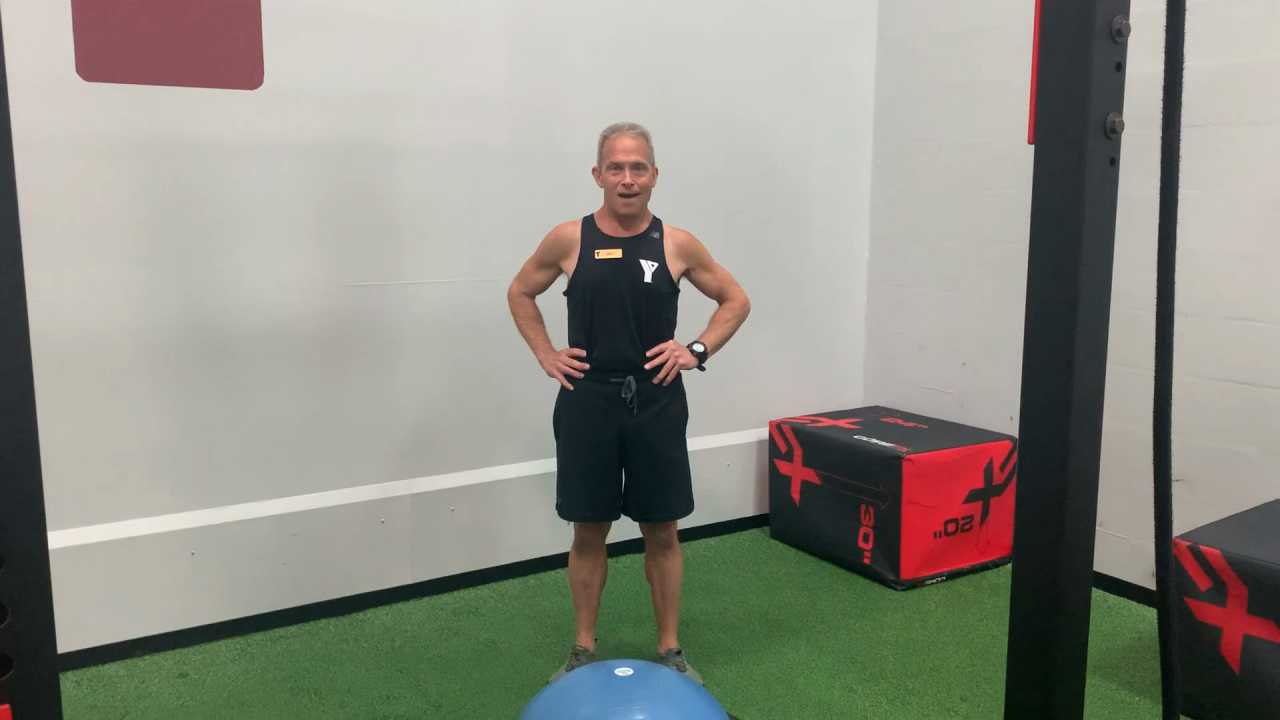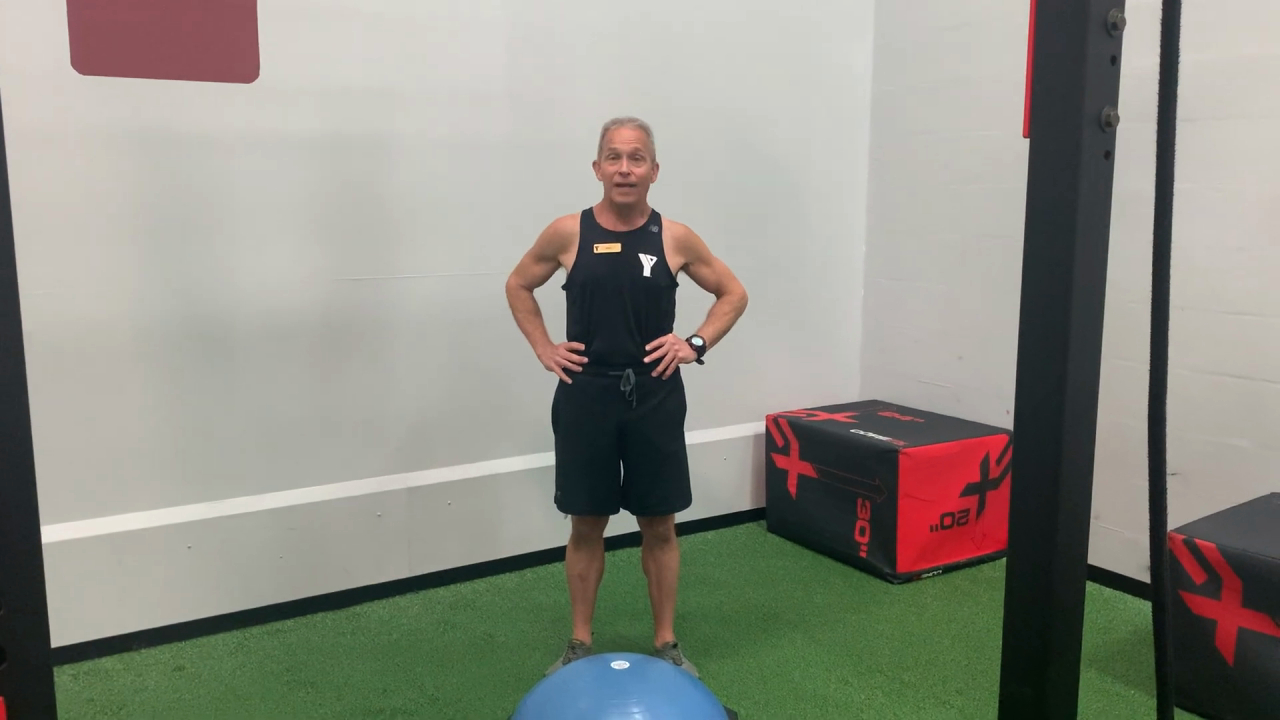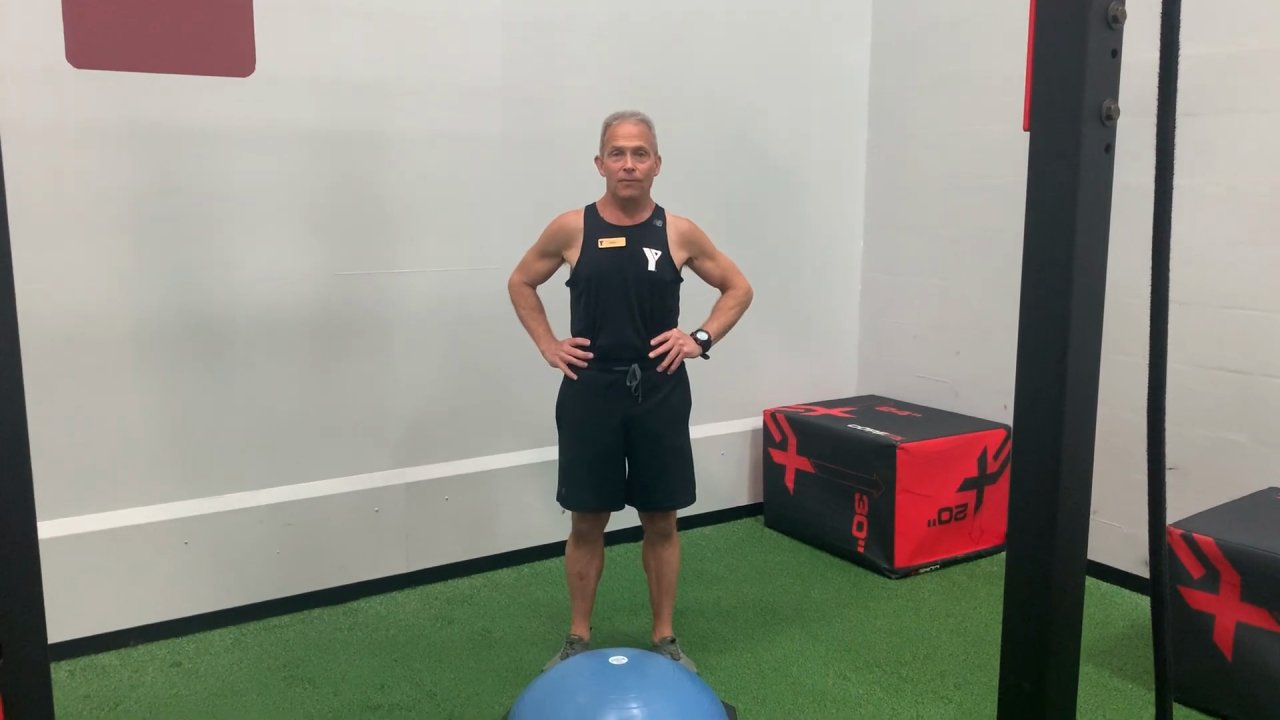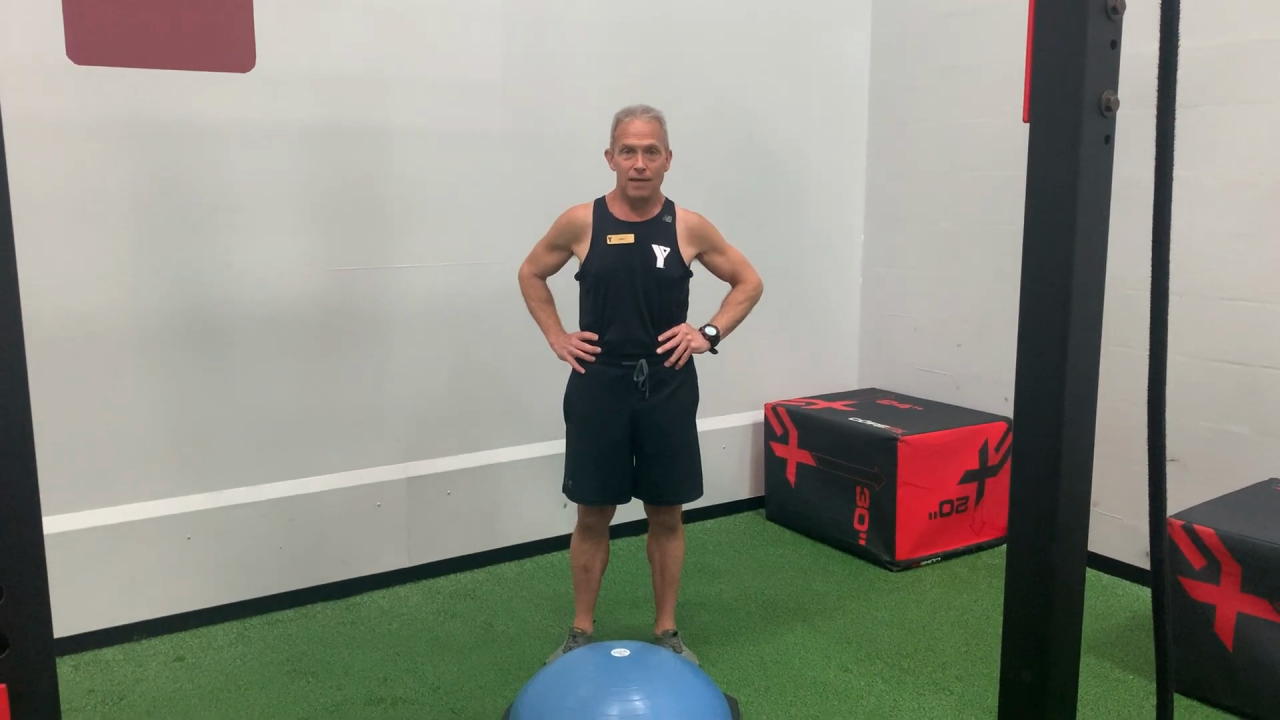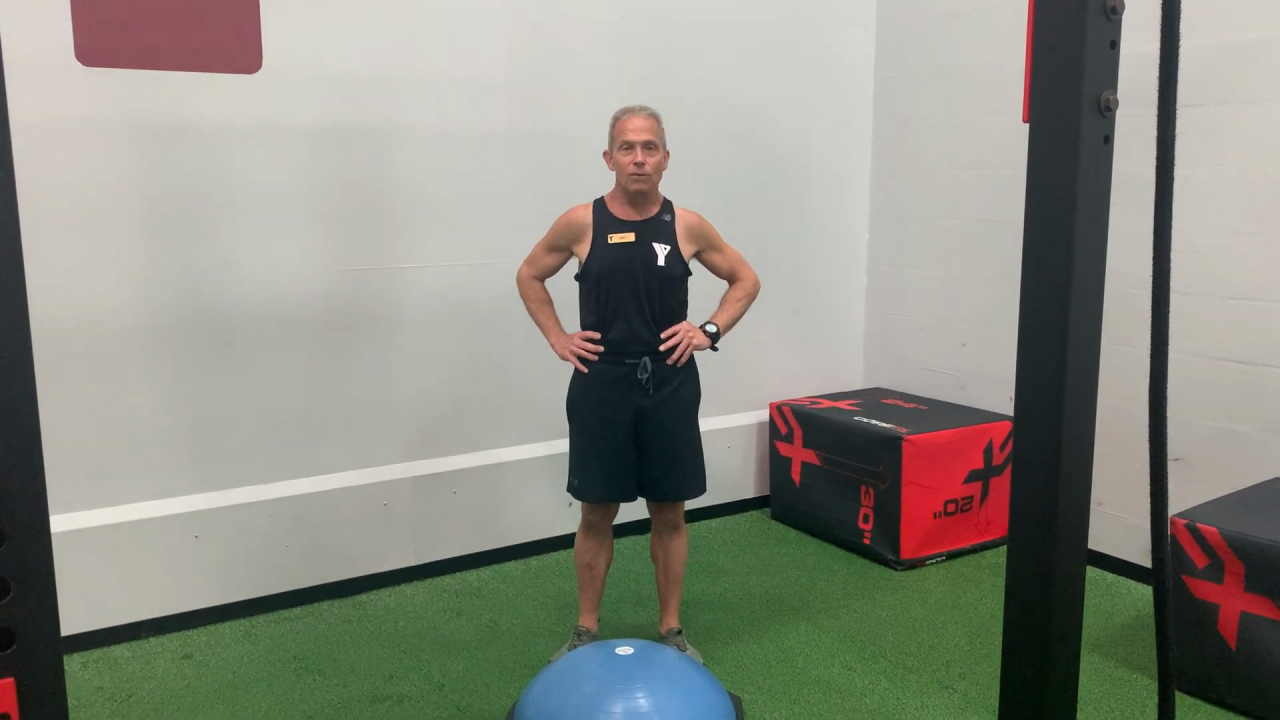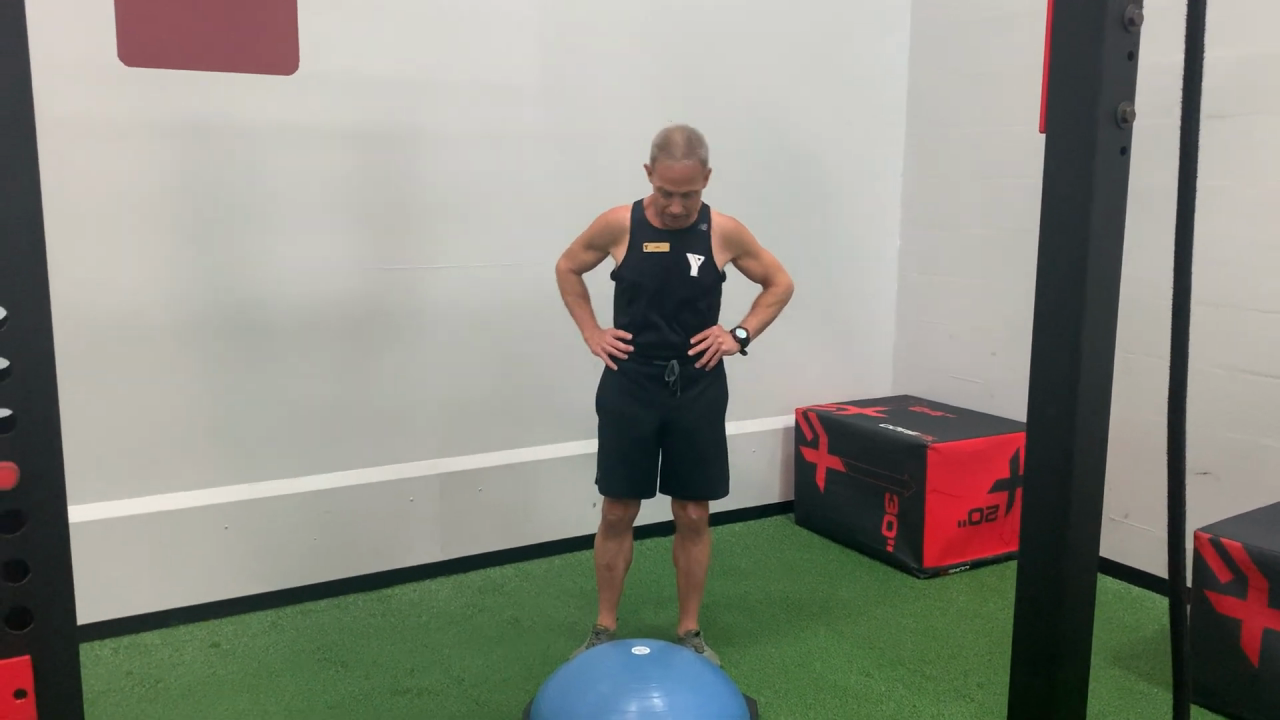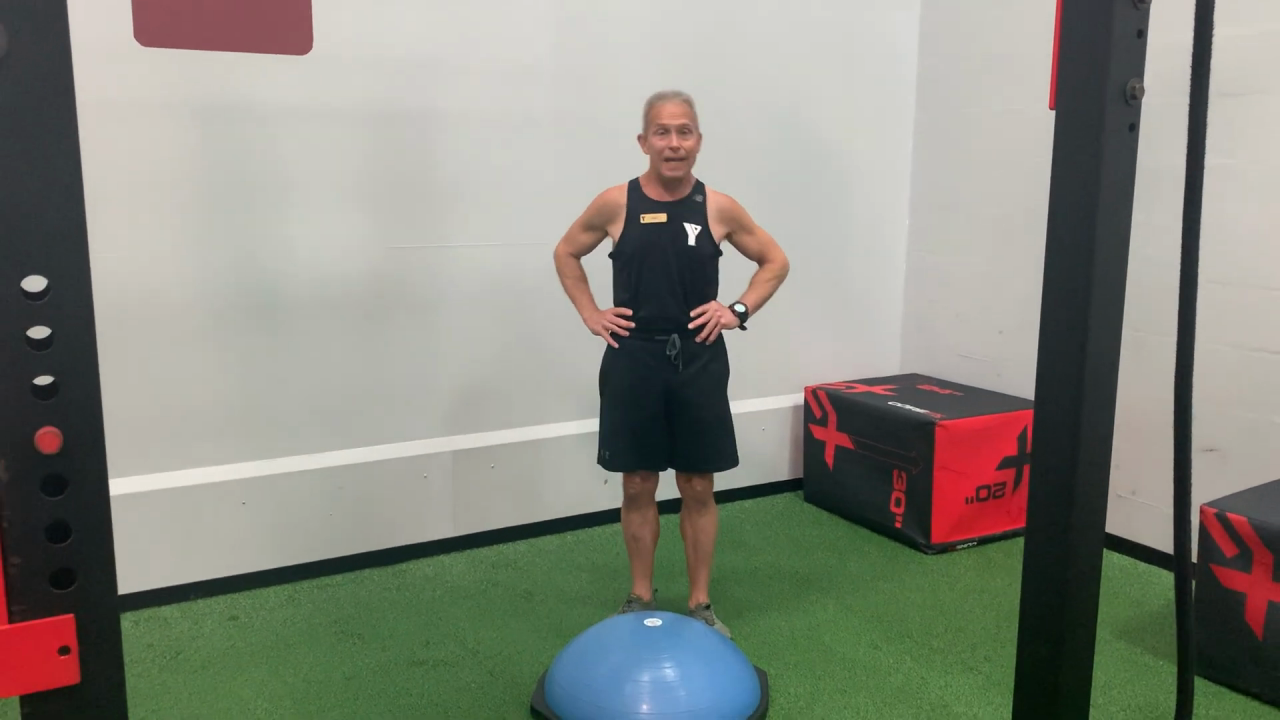
dt=0.7s
person 1, frame 1
left shoulder: (677, 244)
right shoulder: (568, 239)
left elbow: (736, 301)
right elbow: (520, 293)
left wrist: (698, 350)
right wrist: (545, 355)
left hip: (656, 403)
right hip: (587, 402)
left knee: (661, 533)
right knee: (589, 532)
left ankle: (669, 649)
right ankle: (584, 650)
person 1, frame 2
left shoulder: (675, 237)
right shoulder: (567, 233)
left elbow: (734, 294)
right elbow: (518, 285)
left wrist: (696, 345)
right wrist: (543, 348)
left hip: (655, 396)
right hip: (586, 396)
left knee: (659, 526)
right knee: (586, 525)
left ankle: (666, 643)
right ankle: (580, 643)
person 1, frame 3
left shoulder: (679, 232)
right shoulder: (571, 228)
left elbow: (738, 289)
right elbow: (521, 283)
left wrist: (701, 339)
right wrist: (548, 344)
left hip: (661, 391)
right hip: (591, 391)
left knee: (661, 522)
right knee: (587, 522)
left ankle: (664, 638)
right ankle: (578, 639)
person 1, frame 4
left shoulder: (689, 227)
right shoulder: (580, 222)
left elbow: (749, 281)
right elbow: (531, 273)
left wrist: (709, 333)
right wrist: (556, 336)
left hip: (668, 387)
right hip: (598, 386)
left knee: (666, 515)
right knee: (592, 516)
left ankle: (666, 632)
right ankle: (581, 632)
person 1, frame 5
left shoulder: (687, 225)
right shoulder: (581, 222)
left elbow: (746, 279)
right elbow: (529, 275)
left wrist: (710, 331)
right wrist: (557, 338)
left hip: (670, 385)
right hip: (601, 385)
left knee: (670, 514)
right knee: (597, 514)
left ankle: (671, 630)
right ankle: (586, 630)
person 1, frame 6
left shoulder: (724, 231)
right shoulder: (618, 224)
left elbow: (779, 283)
right elbow: (567, 268)
left wrist: (740, 336)
right wrist: (591, 333)
left hip: (698, 387)
right hip: (630, 384)
left knee: (693, 516)
right knee: (617, 512)
left ankle: (690, 632)
right ankle: (604, 628)
person 1, frame 7
left shoulder: (719, 207)
right shoulder: (615, 203)
left elbow: (775, 261)
right elbow: (566, 254)
left wrist: (736, 309)
right wrist: (591, 313)
left hip: (699, 359)
right hip: (633, 359)
left knee: (698, 487)
right knee: (638, 486)
left ankle: (700, 603)
right ankle: (640, 597)
